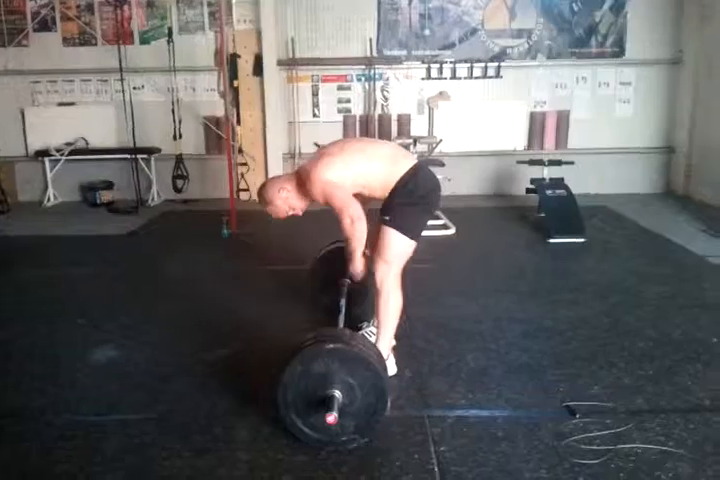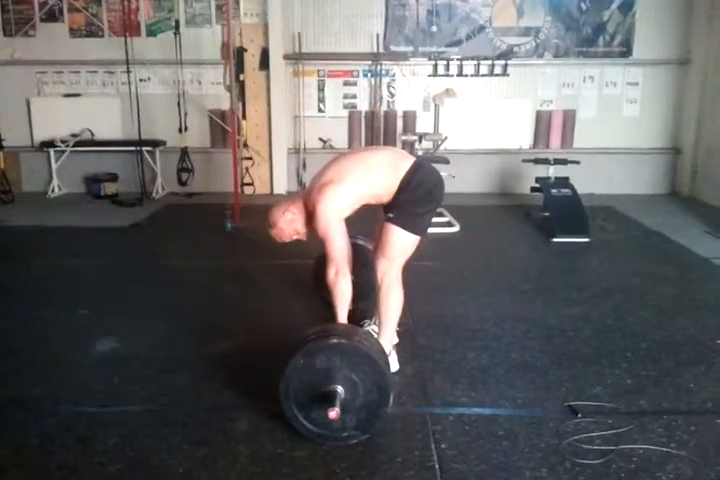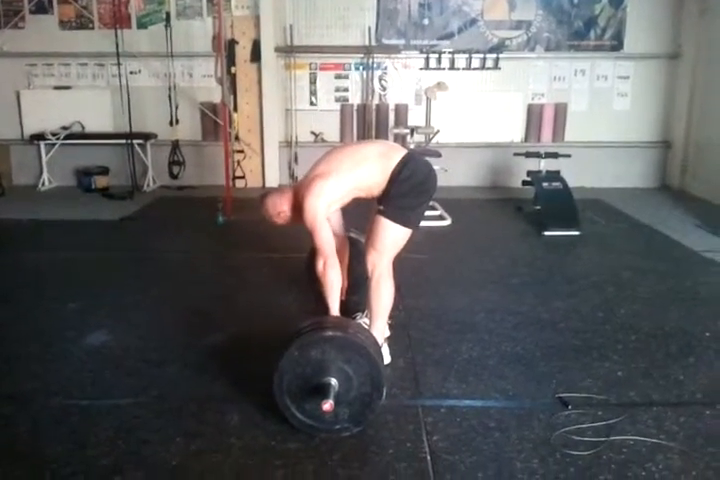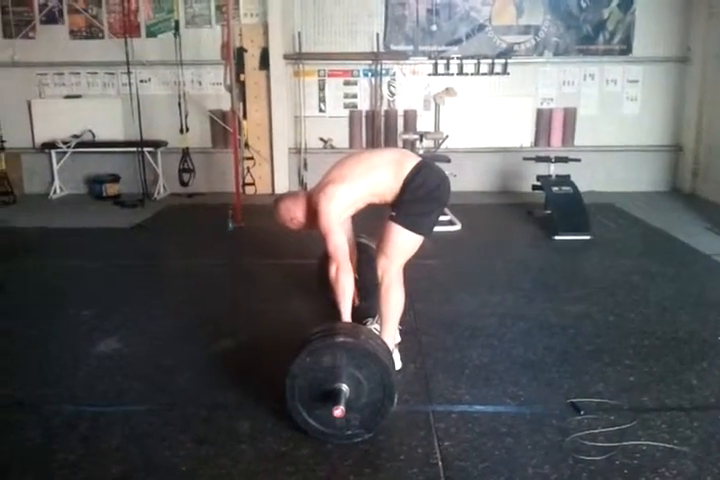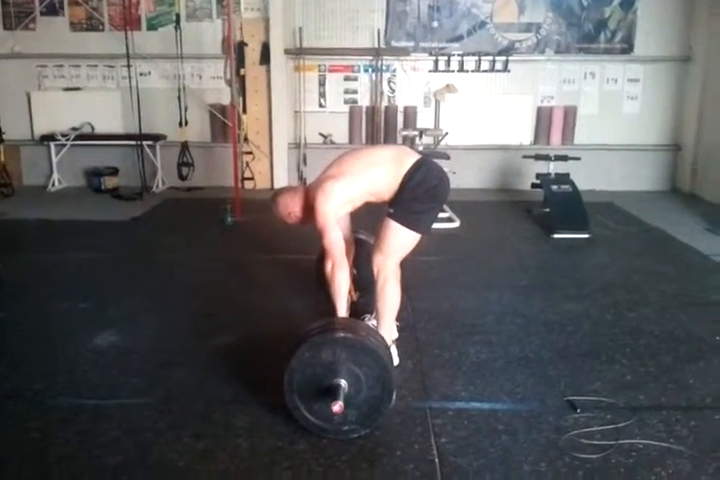
dt=1s
person 1, frame 1
left shoulder: (314, 181)
right shoulder: (315, 170)
left elbow: (355, 217)
left wrist: (356, 257)
right wrist: (357, 247)
left hip: (415, 188)
right hip: (409, 181)
left knee: (385, 272)
right knee: (380, 259)
left ankle: (382, 357)
right ankle: (381, 329)
person 1, frame 2
left shoulder: (322, 209)
right shoulder: (316, 194)
left elbow: (338, 271)
right elbow: (342, 244)
left wrist: (341, 325)
right wrist: (346, 294)
left hip: (419, 186)
right hip: (412, 177)
left knee: (386, 269)
right knee: (382, 257)
left ankle: (384, 352)
right ankle: (384, 327)
person 1, frame 3
left shoulder: (311, 203)
right shoulder: (314, 188)
left elbow: (327, 262)
right elbow: (338, 236)
left wrist: (334, 316)
right wrist: (343, 280)
left hip: (410, 178)
right hip: (408, 168)
left knee: (377, 262)
right knee: (375, 254)
left ankle: (376, 345)
right ankle: (376, 320)
person 1, frame 4
left shoulder: (325, 207)
right shoulder: (329, 195)
left elbow: (340, 266)
right elbow: (348, 245)
left wrist: (346, 322)
right wrist: (350, 286)
left hip: (423, 186)
right hip: (422, 176)
left knee: (387, 268)
right knee: (388, 262)
left ankle: (387, 351)
right ankle: (386, 326)
person 1, frame 5
left shoulder: (322, 203)
right shoulder: (326, 190)
left elbow: (336, 263)
right elbow: (346, 240)
left wrist: (341, 319)
right wrist: (348, 280)
left hip: (423, 184)
right hip: (422, 173)
left knee: (383, 264)
right knee: (385, 259)
right ankle: (384, 323)
